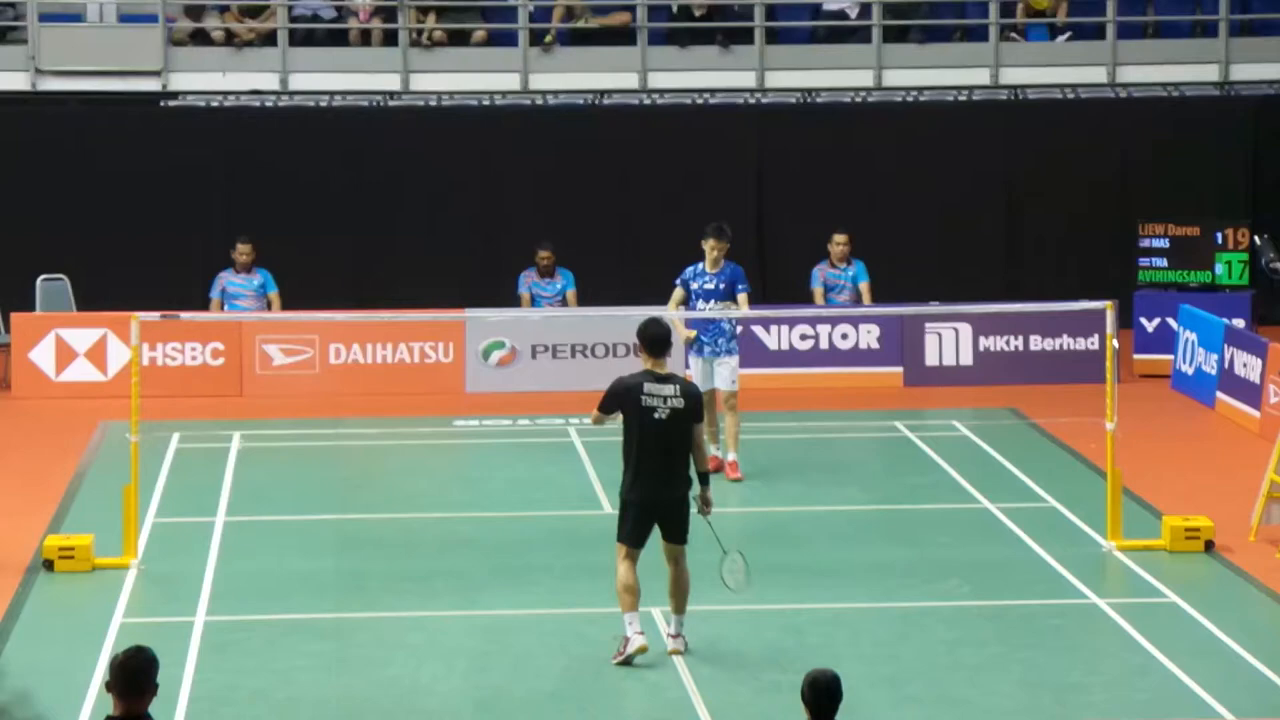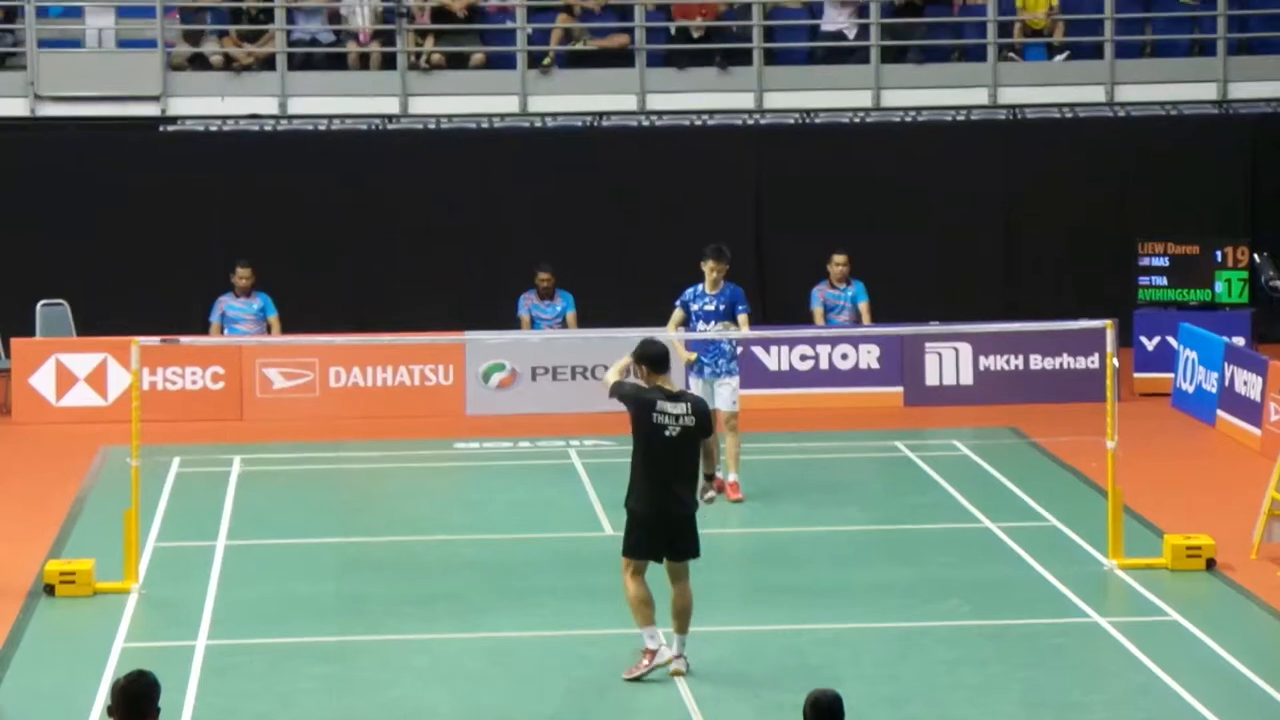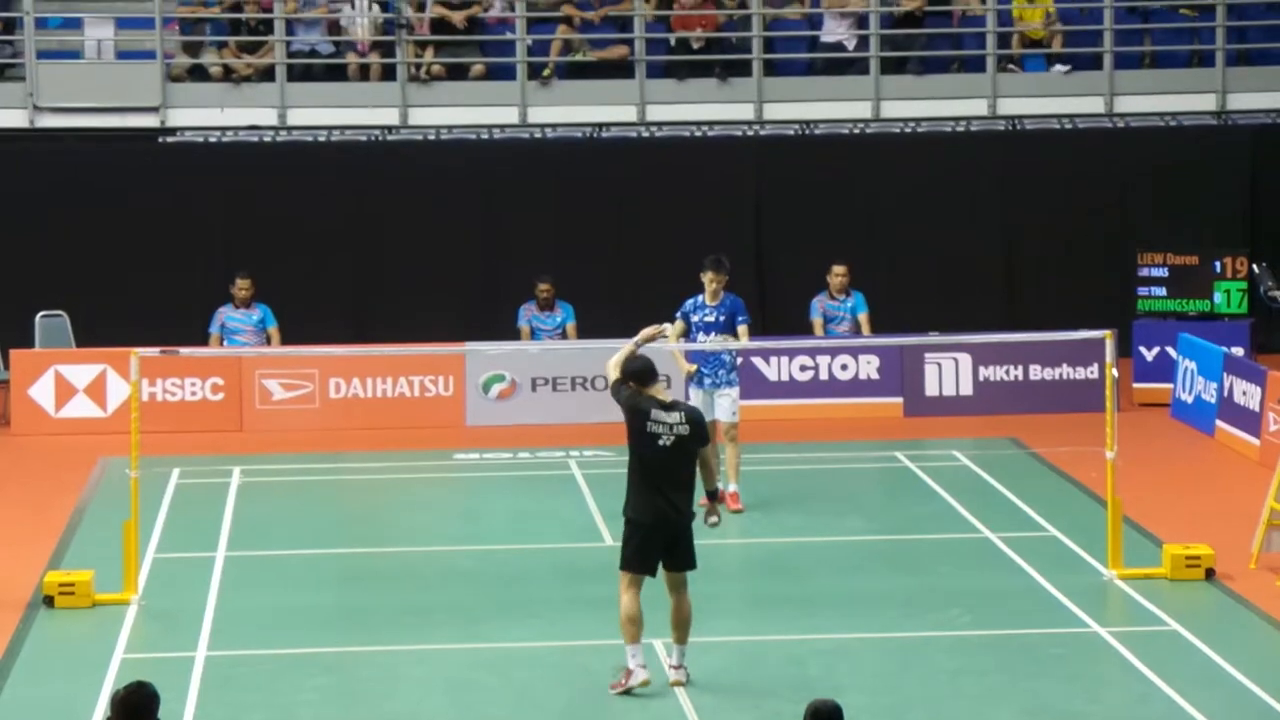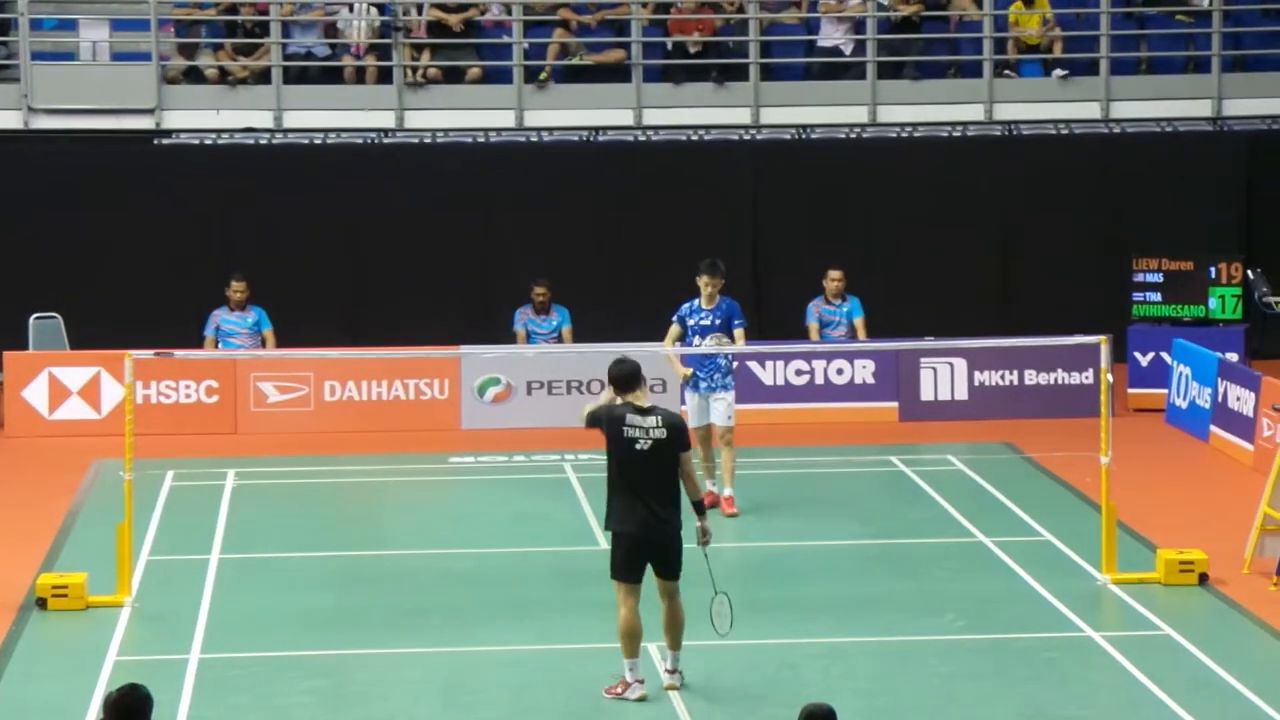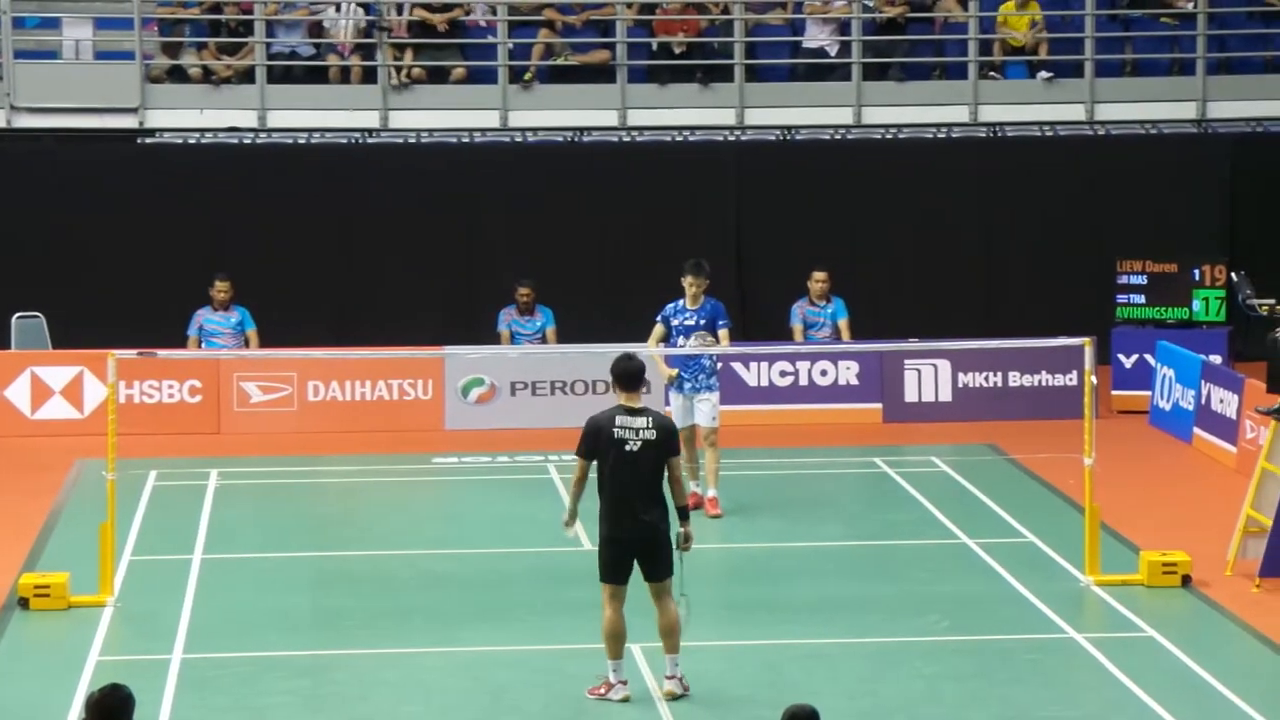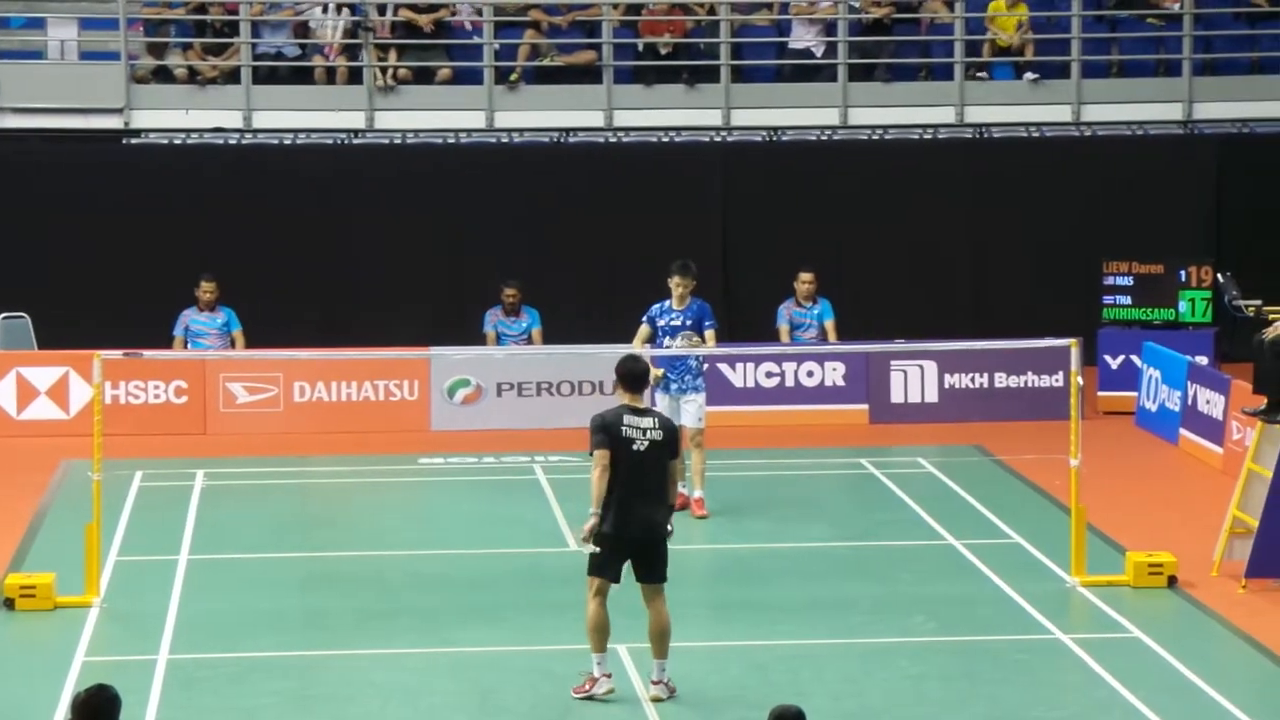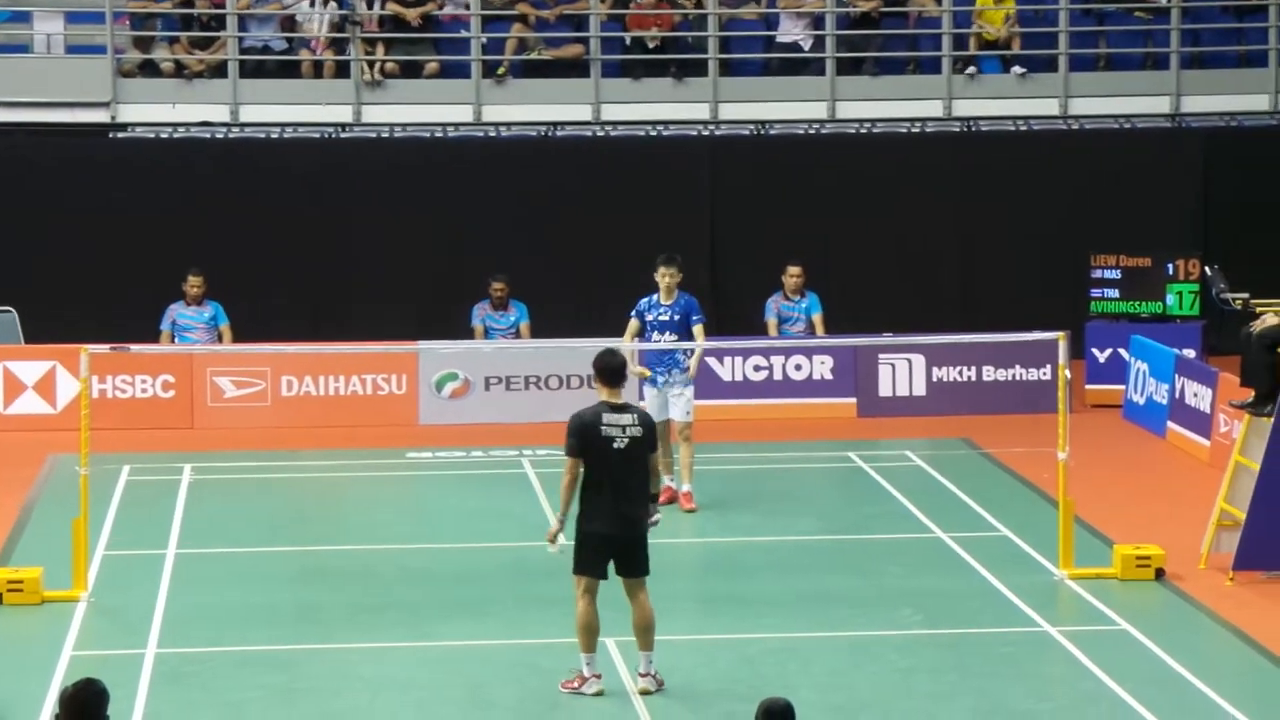
dt=0.3s
person 1, frame 1
left shoulder: (626, 386)
right shoulder: (689, 391)
left elbow: (597, 418)
right elbow: (698, 445)
left wrist: (617, 406)
right wrist: (705, 486)
left hip: (637, 491)
right hip: (676, 492)
left knee: (626, 559)
right knee: (677, 560)
left ankle: (633, 633)
right ankle: (676, 635)
person 1, frame 2
left shoulder: (640, 398)
right shoulder: (697, 405)
left elbow: (611, 376)
right elbow: (708, 451)
left wrist: (631, 359)
left hip: (645, 507)
right hip: (683, 508)
left knee: (633, 574)
right knee: (680, 578)
left ankle: (654, 647)
right ankle: (679, 655)
person 1, frame 3
left shoulder: (635, 407)
right shoulder: (692, 415)
left elbow: (612, 368)
right elbow: (707, 465)
left wrist: (640, 339)
right wrist: (713, 502)
left hip: (643, 518)
right hip: (680, 518)
left knee: (629, 589)
right knee: (679, 590)
left ankle: (635, 668)
right ankle: (677, 665)
person 1, frame 4
left shoulder: (612, 417)
right shoulder: (673, 421)
left elbow: (588, 416)
right elbow: (688, 474)
left wrist: (607, 400)
right wrist: (701, 516)
left hip: (628, 527)
right hip: (667, 525)
left knee: (627, 600)
right knee: (671, 595)
left ankle: (633, 680)
right ankle: (672, 670)
person 1, frame 5
left shoulder: (598, 423)
right shoulder: (664, 424)
left elbow: (580, 475)
right elbow: (676, 479)
left wrist: (571, 511)
right wrist: (685, 521)
left hip: (615, 529)
right hip: (656, 528)
left knee: (613, 602)
right knee: (664, 599)
left ankle: (616, 682)
right ankle: (673, 676)
person 1, frame 6
left shoulder: (605, 420)
right shoulder: (667, 426)
left elbow: (602, 467)
right elbow: (672, 479)
left wrist: (594, 514)
right wrist: (667, 515)
left hip: (614, 526)
right hip: (653, 528)
left knee: (597, 595)
right knee: (656, 600)
left ankle: (600, 675)
right ankle: (659, 680)
person 1, frame 7
left shoulder: (583, 420)
right shoulder: (644, 420)
left elbow: (572, 474)
right elbow: (654, 470)
left wrist: (560, 518)
right wrist: (653, 503)
left hip: (595, 524)
right hip: (633, 523)
left knee: (586, 595)
right knee: (639, 595)
left ankle: (589, 675)
right ankle: (647, 673)
person 2, frame 1
left shoulder: (735, 272)
right shoulder: (691, 273)
left elbow: (744, 306)
right elbow: (672, 305)
left wrist: (738, 311)
right wrist: (682, 329)
left hip: (725, 346)
right hip: (698, 346)
left knee: (729, 401)
right knee: (706, 402)
left ankle: (732, 459)
right ankle: (714, 455)
person 2, frame 2
left shoulder: (735, 293)
right shoulder: (690, 294)
left elbow: (745, 327)
right elbow: (672, 326)
left wrist: (739, 333)
right wrist: (682, 351)
left hip: (726, 368)
right hip: (699, 368)
left knee: (730, 422)
left ankle: (732, 480)
right ankle: (714, 477)
person 2, frame 3
left shoulder: (735, 304)
right shoulder: (690, 306)
left elbow: (744, 338)
right elbow: (673, 337)
left wrist: (738, 344)
right wrist: (683, 362)
left hip: (726, 379)
right hip: (698, 379)
left knee: (729, 433)
right knee: (706, 434)
left ankle: (733, 490)
person 2, frame 4
left shoulder: (731, 307)
right shoulder: (686, 310)
left elbow: (741, 342)
right elbow: (669, 342)
left wrist: (731, 346)
right wrist: (679, 367)
left hip: (721, 382)
right hip: (694, 382)
left knee: (725, 437)
right knee: (701, 438)
left ankle: (728, 494)
right ankle: (710, 490)
person 2, frame 5
left shoulder: (715, 308)
right shoulder: (671, 310)
left elbow: (725, 343)
right elbow: (652, 342)
left wrist: (715, 345)
right wrist: (663, 368)
left hip: (706, 383)
right hip: (678, 383)
left knee: (709, 438)
right knee: (686, 439)
left ankle: (712, 496)
right ankle: (694, 491)
person 2, frame 6
left shoulder: (702, 309)
right shoulder: (657, 310)
left elbow: (712, 344)
right elbow: (638, 342)
left wrist: (701, 345)
right wrist: (649, 368)
left hip: (692, 384)
right hip: (665, 384)
left knee: (696, 439)
left ankle: (698, 496)
right ankle: (681, 492)
person 2, frame 7
left shoulder: (689, 303)
right shoulder: (644, 305)
left elbow: (700, 338)
right elbow: (628, 338)
left wrist: (695, 360)
right wrist: (633, 365)
left hip: (680, 378)
right hip: (652, 378)
left knee: (684, 433)
right knee: (660, 434)
left ankle: (686, 490)
right ankle: (669, 485)
